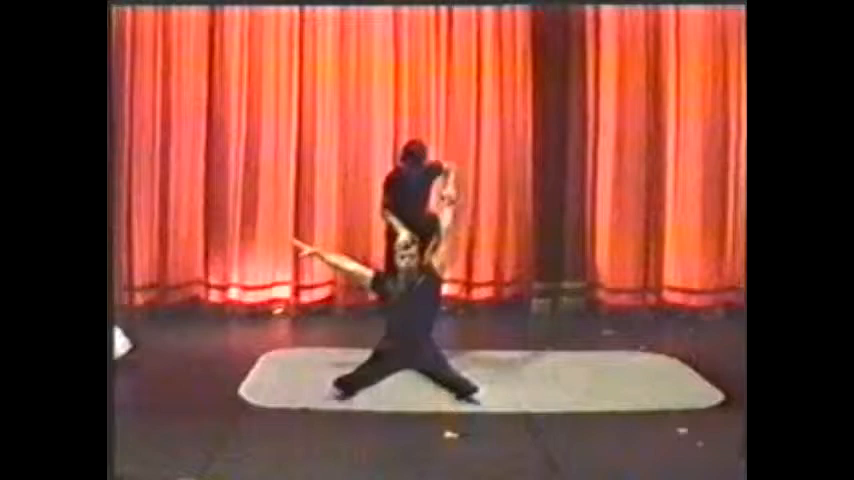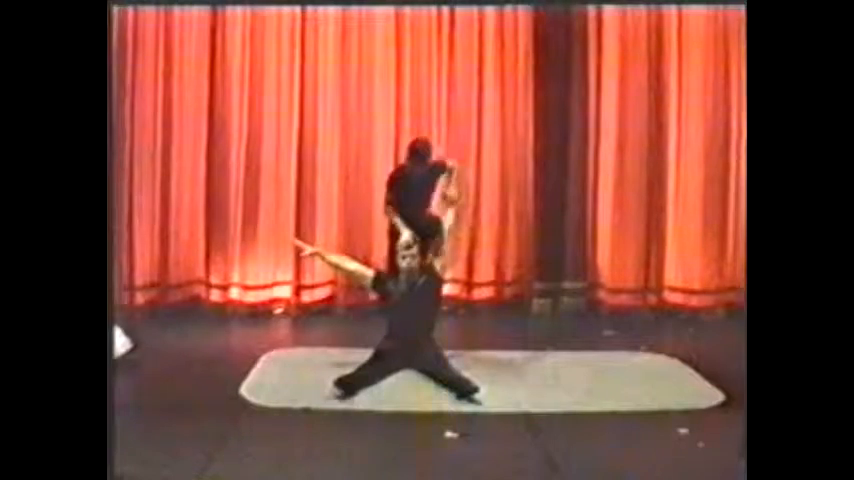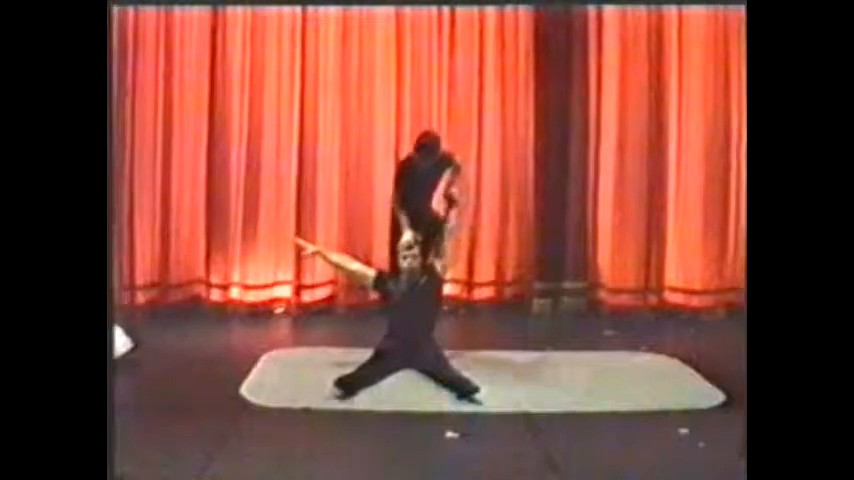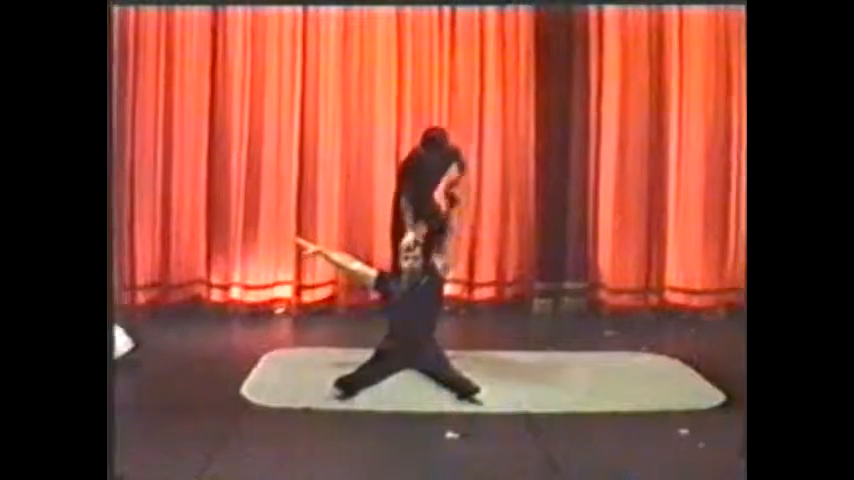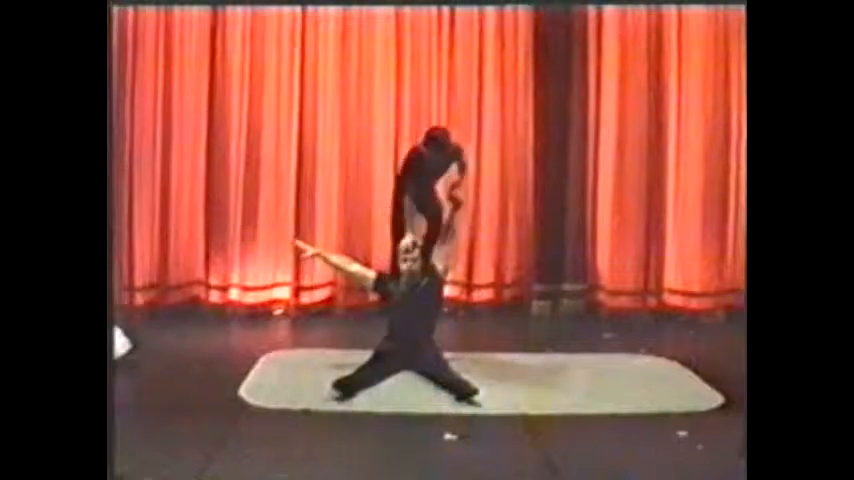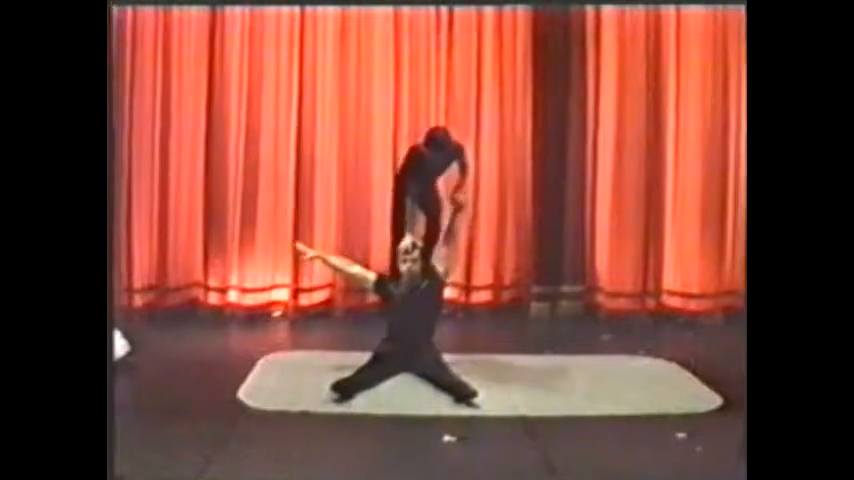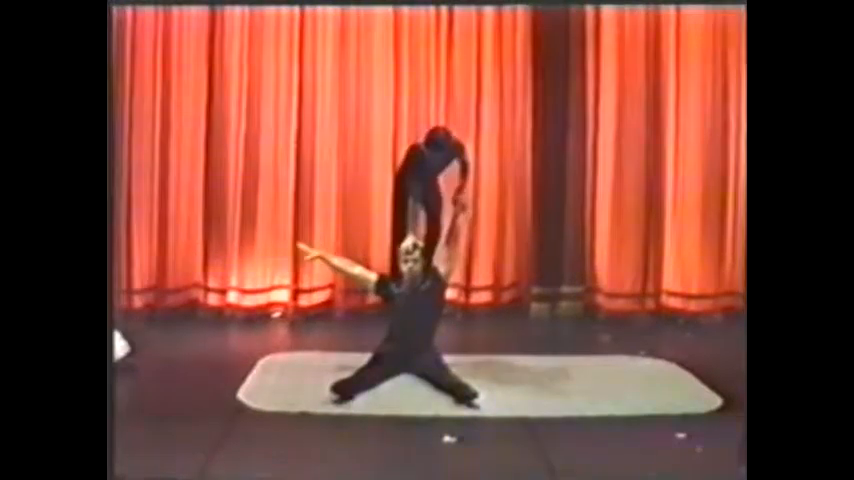
dt=0.1s
person 1, frame 1
left shoulder: (429, 278)
right shoulder: (388, 284)
left elbow: (441, 242)
right elbow: (349, 265)
left wrist: (448, 207)
right wrist: (317, 252)
left hip: (423, 349)
right hip: (392, 349)
left knee: (455, 382)
right knee: (357, 380)
left ankle: (465, 393)
right ankle: (346, 390)
person 1, frame 2
left shoulder: (430, 278)
right shoulder: (388, 284)
left elbow: (442, 242)
right elbow: (350, 265)
left wrist: (449, 209)
right wrist: (318, 252)
left hip: (424, 349)
right hip: (393, 348)
left knee: (456, 382)
right knee: (358, 380)
left ankle: (467, 394)
right ankle: (346, 390)
person 1, frame 3
left shoulder: (432, 277)
right shoulder: (390, 282)
right elbow: (352, 265)
right wrist: (320, 251)
left hip: (424, 349)
right hip: (393, 348)
left knee: (453, 379)
right knee: (357, 380)
left ankle: (467, 393)
right ankle: (347, 389)
person 1, frame 4
left shoulder: (433, 277)
right shoulder: (391, 282)
right elbow: (354, 266)
right wrist: (321, 251)
left hip: (425, 348)
right hip: (394, 348)
left knee: (454, 380)
right knee: (357, 381)
left ankle: (467, 394)
right ankle: (347, 389)
person 1, frame 5
left shoulder: (433, 279)
right shoulder: (390, 283)
left elbow: (444, 247)
right elbow: (353, 268)
right wrist: (320, 253)
left hip: (424, 351)
right hip: (393, 350)
right knee: (364, 378)
left ankle: (466, 395)
person 1, frame 6
left shoulder: (433, 281)
right shoulder: (391, 287)
left elbow: (447, 246)
right elbow: (353, 270)
left wrist: (454, 214)
right wrist: (320, 255)
left hip: (423, 353)
right hip: (392, 352)
left knee: (454, 386)
right knee: (359, 381)
left ankle: (464, 396)
right ankle: (344, 392)
person 1, frame 7
left shoulder: (434, 283)
right shoulder: (393, 287)
left elbow: (449, 248)
right elbow: (355, 270)
left wrist: (456, 215)
right wrist: (321, 255)
left hip: (424, 354)
right hip: (392, 352)
left knee: (455, 388)
right knee: (360, 381)
left ankle: (465, 398)
right ankle: (344, 394)
person 2, frame 1
left shoulder: (431, 170)
right shoulder: (394, 178)
left elbow: (449, 169)
right elbow: (385, 209)
left wrist: (448, 188)
left hip: (420, 222)
person 2, frame 2
left shoulder: (435, 168)
right shoulder: (398, 175)
left elbow: (452, 168)
right elbow: (388, 206)
left wrist: (450, 188)
left hip: (422, 220)
right hip: (402, 223)
person 2, frame 3
left shoulder: (444, 159)
right shoulder: (406, 167)
left elbow: (457, 167)
right elbow: (396, 201)
left wrist: (453, 186)
right wrist: (405, 230)
left hip: (424, 210)
right hip: (405, 211)
person 2, frame 4
left shoulder: (451, 153)
right shoulder: (412, 161)
left elbow: (462, 165)
right elbow: (404, 196)
left wrist: (455, 185)
right wrist: (408, 230)
left hip: (427, 199)
right hip: (409, 202)
left knee: (443, 225)
person 2, frame 5
left shoulder: (454, 151)
right shoulder: (414, 157)
left elbow: (462, 166)
right elbow: (408, 196)
left wrist: (456, 186)
right wrist: (409, 232)
left hip: (427, 192)
right hip: (408, 190)
left knee: (437, 225)
right knee: (401, 235)
person 2, frame 6
left shoulder: (455, 149)
right shoulder: (415, 156)
left elbow: (464, 166)
right elbow: (410, 196)
left wrist: (458, 189)
right wrist: (408, 234)
left hip: (428, 186)
right hip: (407, 188)
left knee: (435, 225)
right knee: (401, 234)
person 2, frame 7
left shoulder: (455, 147)
right shoulder: (415, 155)
left elbow: (464, 165)
right elbow: (413, 198)
left wrist: (460, 190)
left hip: (429, 183)
right hip: (408, 182)
left knee: (434, 227)
right knee: (401, 231)
right ankle: (398, 277)
